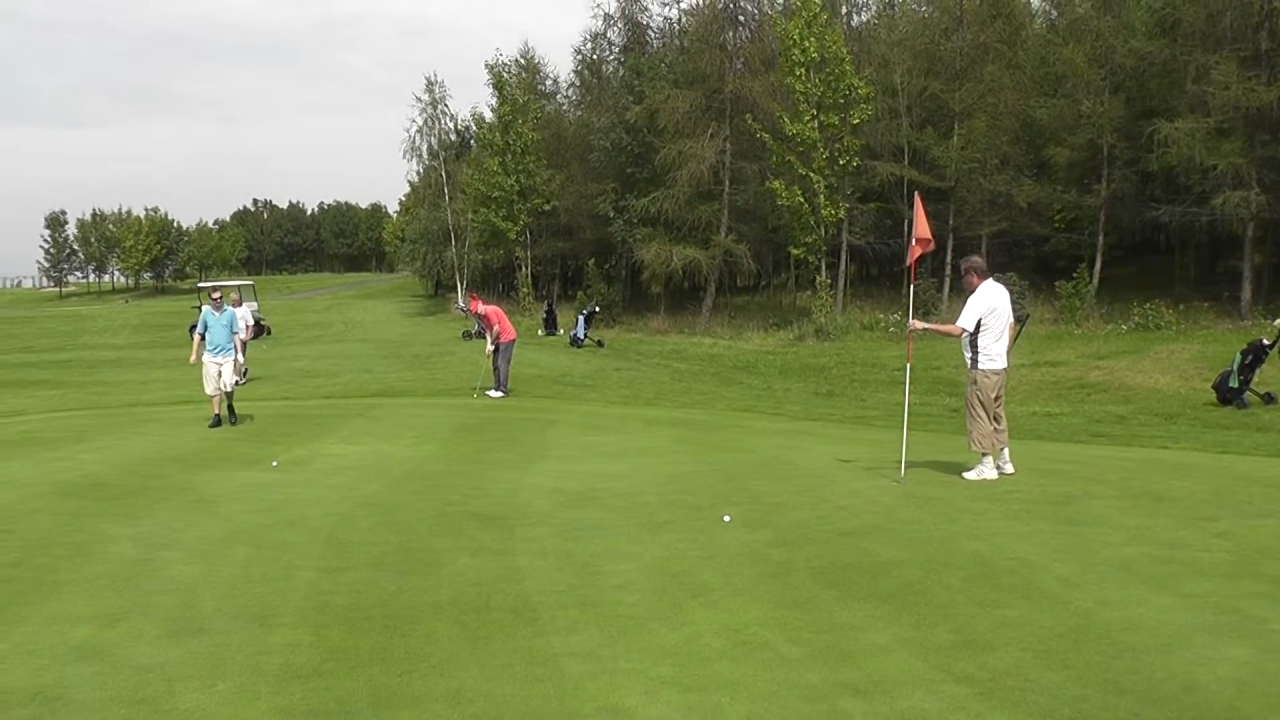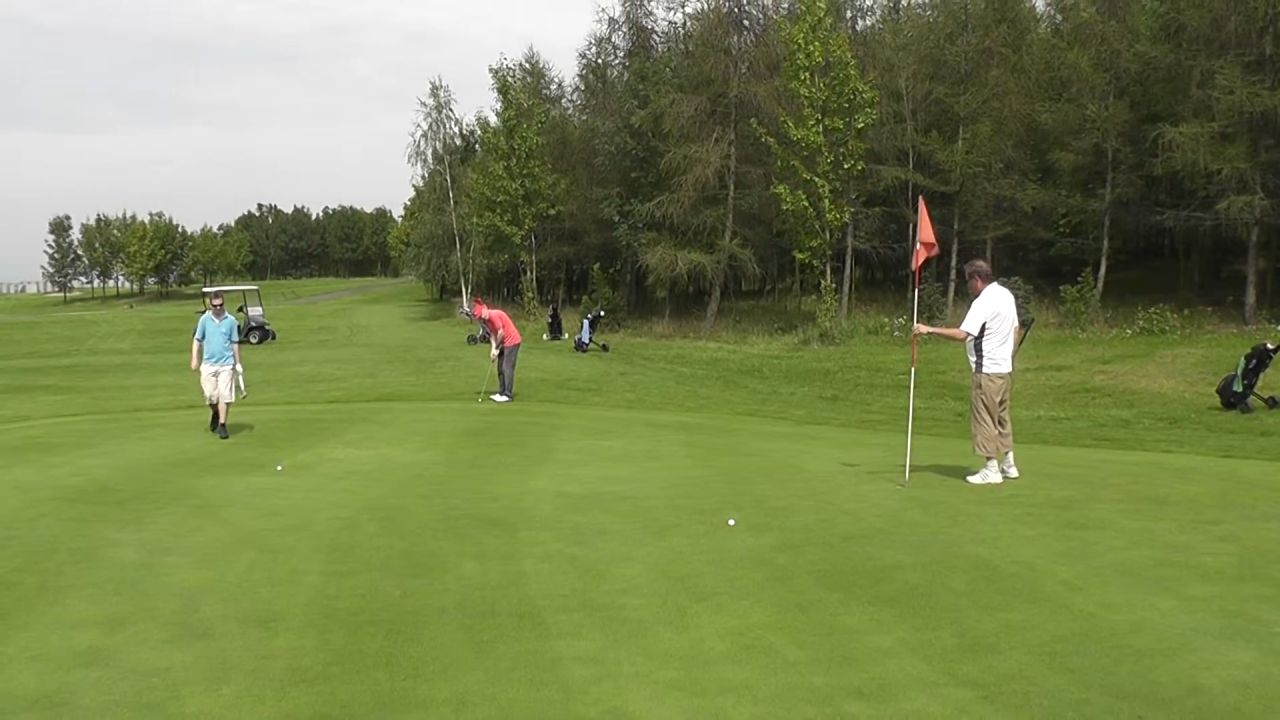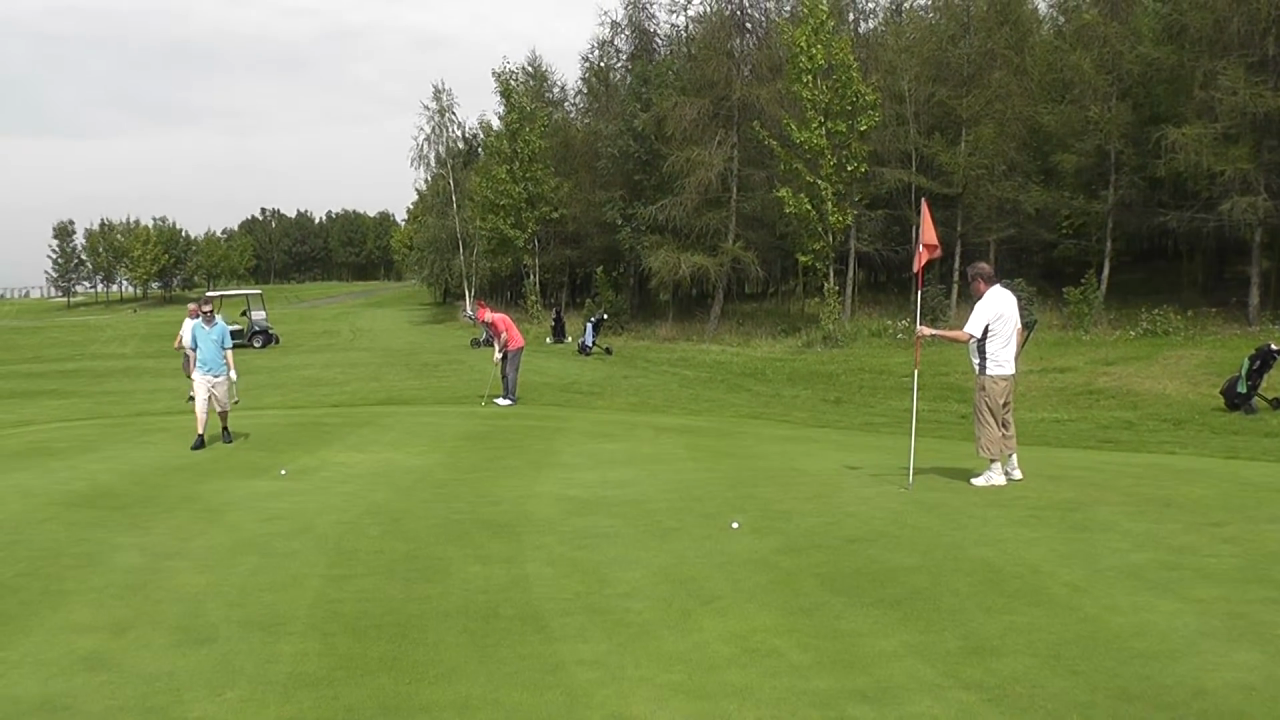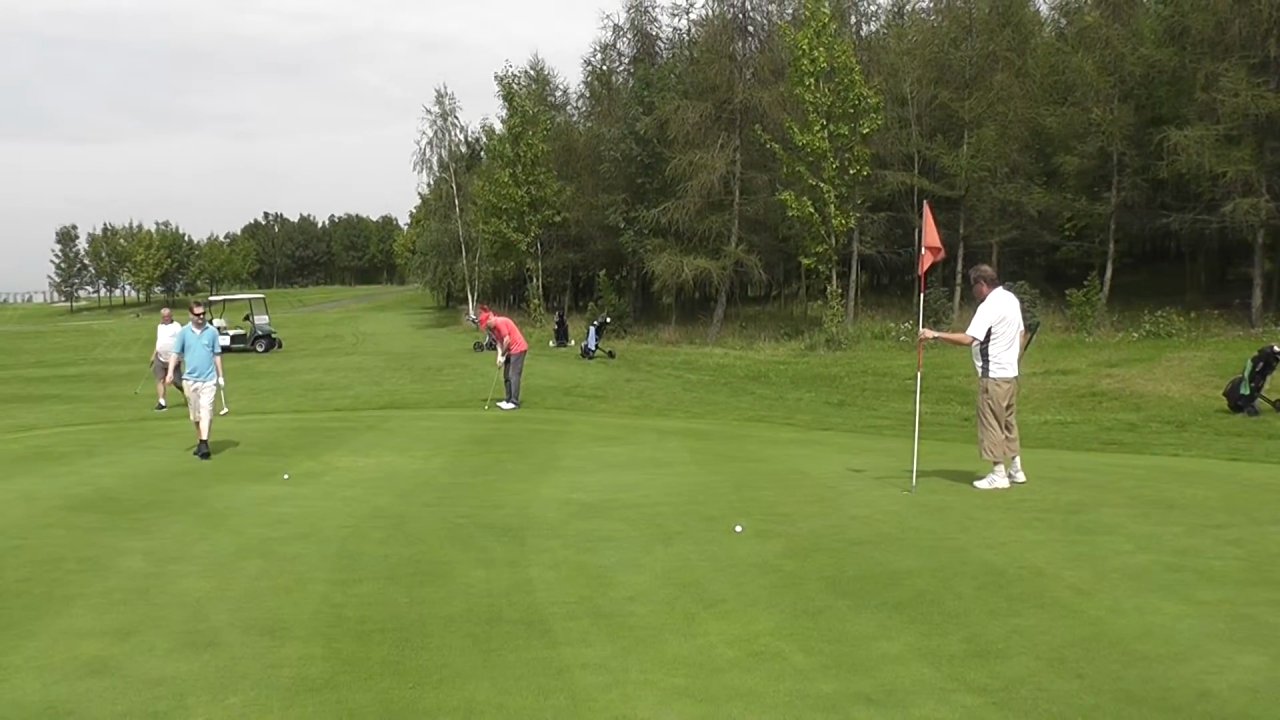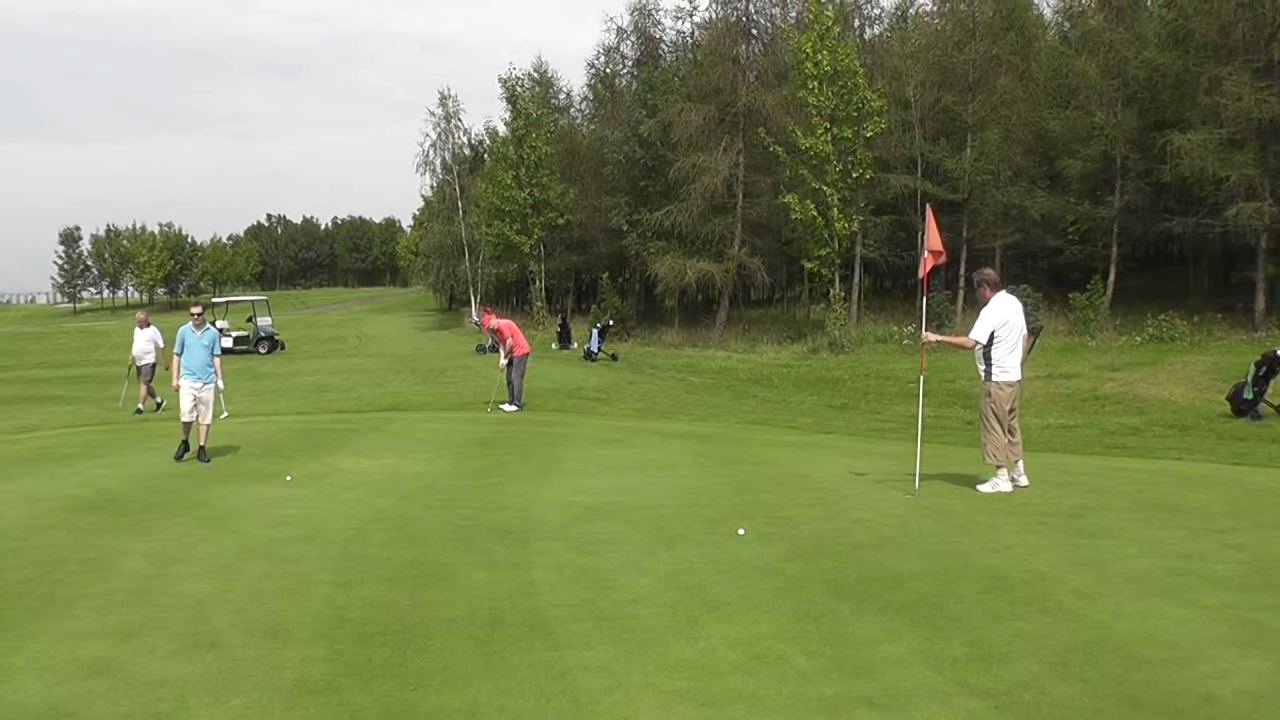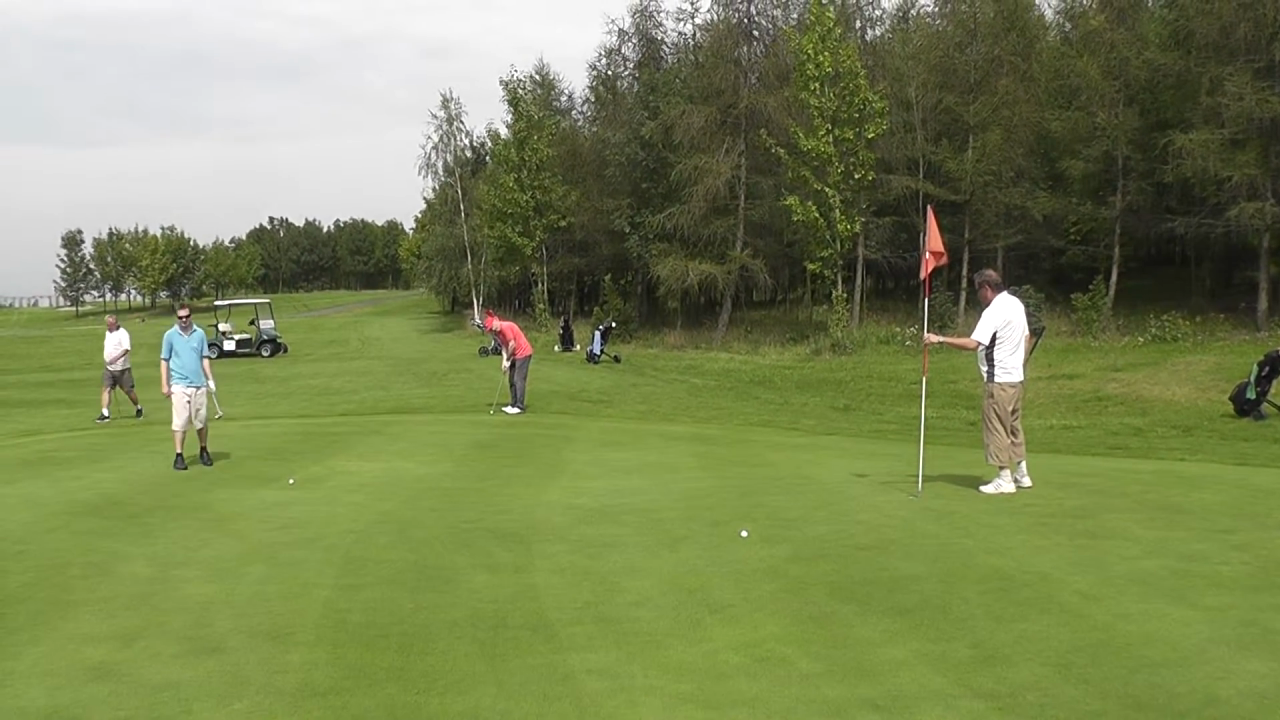
dt=0.5s
person 1, frame 1
left shoulder: (979, 298)
right shoulder: (1001, 291)
left elbow: (957, 330)
right elbow: (1010, 324)
left wrist: (925, 326)
left hip: (983, 366)
right hip: (999, 363)
left knee: (980, 414)
right knee: (996, 413)
left ankle: (987, 465)
right ankle: (1004, 460)
person 1, frame 2
left shoulder: (984, 302)
right shoulder: (1006, 295)
left elbow: (962, 334)
right elbow: (1015, 329)
left wrist: (930, 330)
left hip: (987, 370)
right hip: (1003, 367)
left knee: (984, 418)
right knee: (1001, 416)
left ankle: (991, 469)
right ankle: (1008, 464)
person 1, frame 3
left shoulder: (987, 304)
right shoulder: (1008, 297)
left elbow: (965, 336)
right elbow: (1018, 330)
left wrist: (932, 332)
left hip: (990, 372)
right hip: (1007, 369)
left knee: (988, 420)
right knee: (1004, 419)
left ankle: (995, 471)
right ankle: (1012, 466)
person 1, frame 4
left shoulder: (989, 306)
right shoulder: (1011, 299)
left elbow: (968, 339)
right elbow: (1021, 333)
left wrist: (935, 335)
left hip: (993, 375)
right hip: (1010, 372)
left knee: (991, 423)
right knee: (1008, 421)
left ankle: (998, 474)
right ankle: (1015, 469)
person 1, frame 5
left shoulder: (992, 310)
right shoulder: (1014, 303)
left elbow: (970, 342)
right elbow: (1024, 337)
left wrist: (938, 338)
left hip: (996, 378)
right hip: (1013, 376)
left knee: (994, 427)
right knee: (1010, 425)
left ankle: (1001, 477)
right ankle: (1018, 473)
person 1, frame 6
left shoulder: (994, 311)
right shoulder: (1016, 304)
left elbow: (973, 343)
right elbow: (1026, 337)
left wrist: (940, 339)
left hip: (999, 380)
right hip: (1015, 377)
left knee: (997, 428)
right knee: (1013, 426)
left ankle: (1005, 479)
right ankle: (1021, 474)
